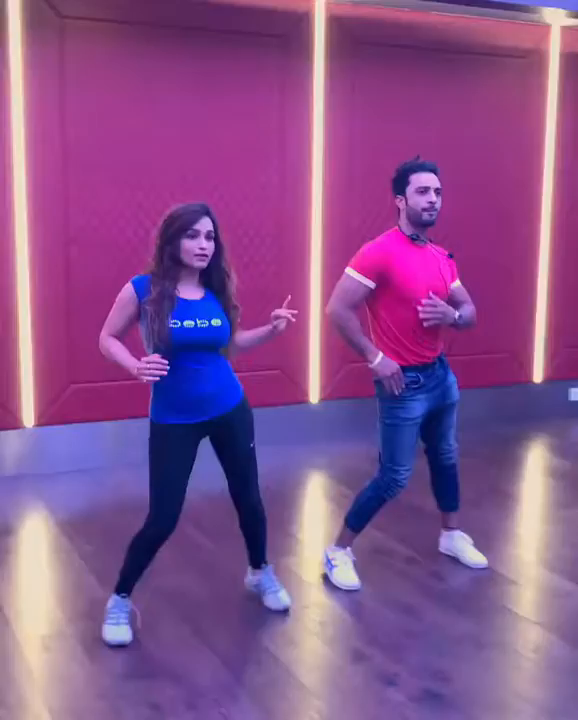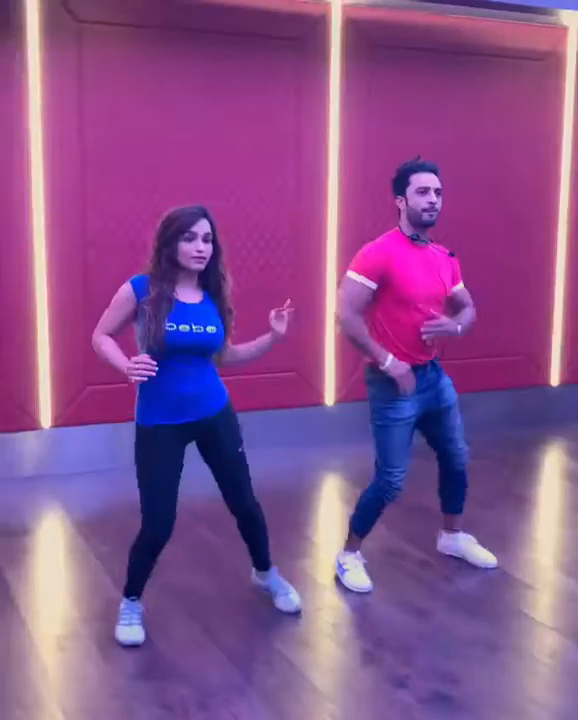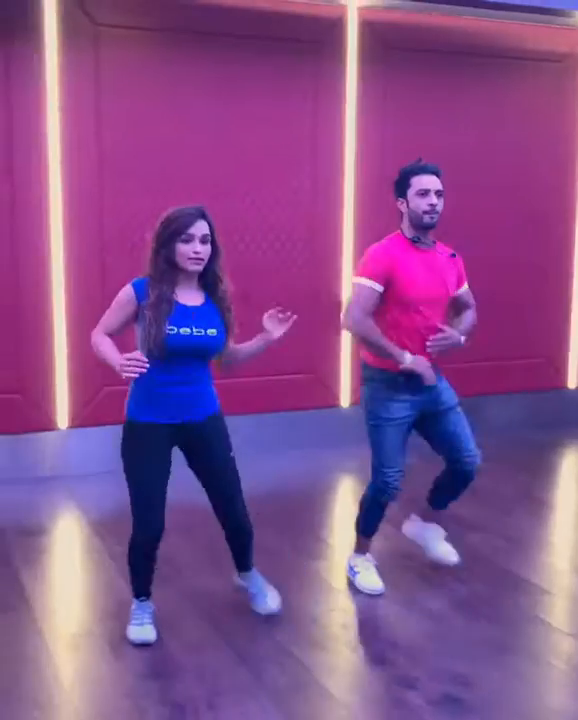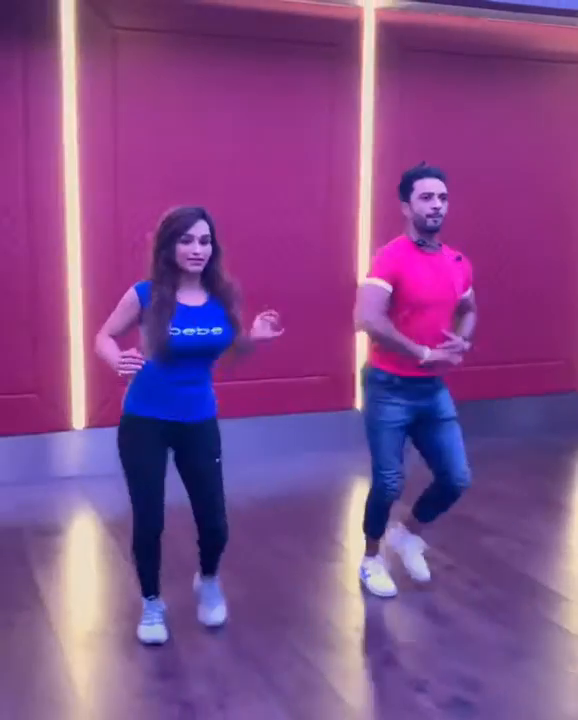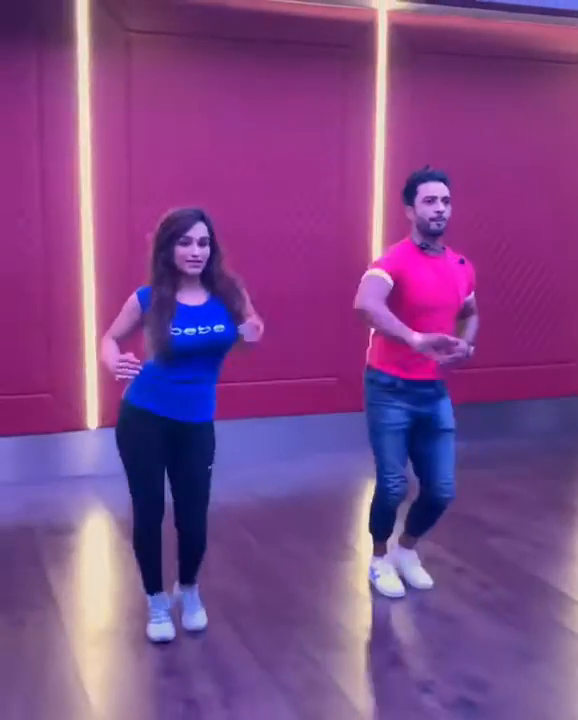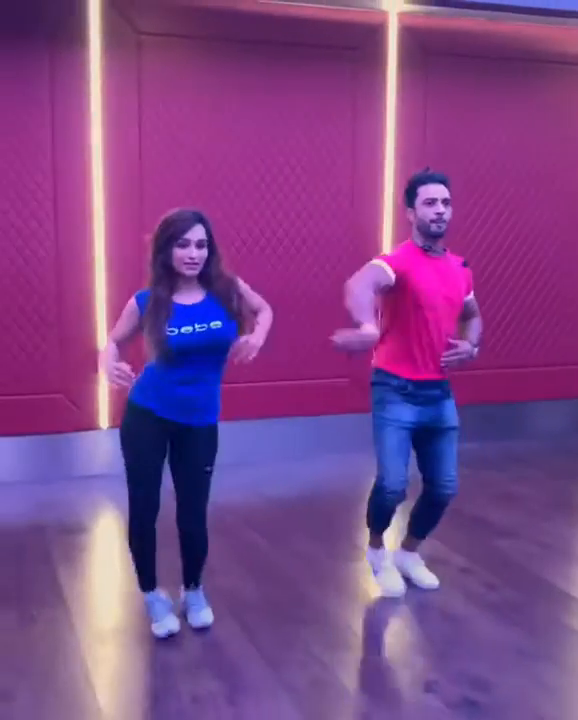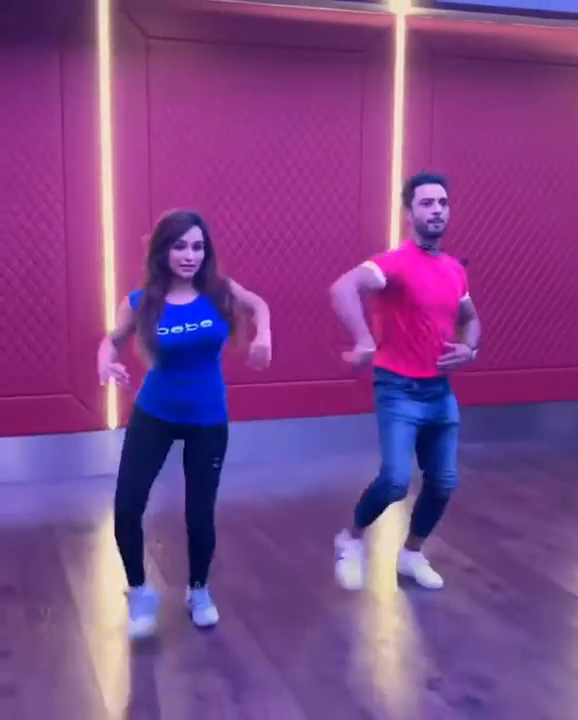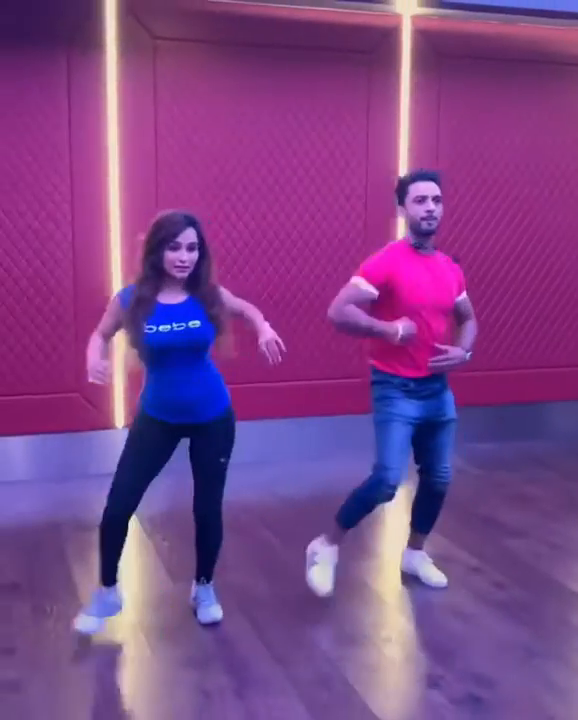
dt=0.1s
person 1, frame 1
left shoulder: (218, 293)
right shoulder: (142, 290)
right elbow: (108, 338)
left wrist: (271, 327)
right wrist: (133, 364)
left hip: (230, 410)
right hip: (173, 420)
left knee: (248, 499)
right knee: (162, 520)
left ankle: (261, 574)
right ankle: (119, 602)
person 1, frame 2
left shoulder: (215, 297)
right shoulder: (140, 290)
right elbow: (101, 335)
left wrist: (273, 335)
right wrist: (126, 365)
left hip: (214, 416)
right hip: (159, 423)
left knee: (244, 503)
right knee: (157, 524)
left ankle: (266, 575)
right ankle: (130, 604)
person 1, frame 3
left shoulder: (217, 299)
right shoulder: (141, 293)
left elbow: (228, 356)
right elbow: (99, 334)
left wrist: (268, 339)
right wrist: (118, 361)
left hip: (204, 420)
right hip: (148, 425)
left knee: (234, 512)
right knee: (149, 524)
left ankle: (248, 576)
right ankle: (141, 604)
person 1, frame 4
left shoulder: (222, 296)
right shoulder: (145, 295)
left elbow: (235, 349)
right elbow: (104, 337)
left wrist: (257, 335)
right wrist: (118, 360)
left hip: (198, 421)
right hip: (144, 421)
left knee: (213, 521)
right knee: (149, 520)
left ankle: (208, 583)
right ankle: (151, 604)
person 1, frame 5
left shoulder: (227, 291)
right shoulder: (147, 299)
left elbow: (248, 321)
right elbow: (110, 338)
left wrist: (252, 331)
right wrist: (115, 361)
left hip: (196, 420)
right hip: (143, 415)
left knee: (192, 519)
right knee: (148, 513)
left ankle: (188, 591)
right ankle: (155, 601)
person 1, frame 6
left shoulder: (228, 290)
right shoulder: (147, 301)
left elbow: (262, 309)
right elbow: (113, 341)
left wrist: (256, 335)
right wrist: (111, 364)
left hip: (200, 422)
right hip: (148, 415)
left knee: (193, 519)
right knee: (143, 510)
left ankle: (193, 593)
right ankle: (154, 597)
person 1, frame 7
left shoulder: (219, 291)
right shoulder: (141, 301)
left elbow: (258, 302)
right elbow: (112, 340)
left wrist: (262, 335)
right wrist: (106, 364)
left hip: (207, 421)
right hip: (153, 416)
left knee: (200, 513)
right knee: (127, 506)
left ankle: (198, 591)
right ankle: (140, 592)
person 1, frame 8
left shoulder: (209, 295)
right shoulder: (132, 299)
left elbow: (248, 309)
right elbow: (101, 333)
left wrist: (264, 330)
right wrist: (94, 359)
left hip: (213, 418)
right hip: (158, 418)
left knee: (208, 509)
right knee: (118, 505)
left ankle: (204, 588)
right ankle: (107, 593)
person 2, frame 1
left shoulder: (443, 258)
right shoulder: (379, 253)
left elbow: (469, 312)
right elbow: (338, 309)
left wrist: (453, 314)
right wrist: (375, 358)
left hip: (439, 374)
right hip: (400, 381)
left knee: (445, 458)
right knee: (393, 478)
left ankle: (451, 536)
right ankle: (338, 552)
person 2, frame 2
left shoulder: (445, 258)
right shoulder: (378, 254)
left elbow: (468, 308)
right elbow: (347, 313)
left wrist: (455, 326)
right wrist: (386, 362)
left hip: (434, 376)
right hip: (396, 383)
left knee: (455, 459)
right knee: (390, 480)
left ankle: (452, 536)
right ankle: (349, 555)
person 2, frame 3
left shoulder: (451, 260)
right shoulder: (381, 257)
left elbow: (468, 309)
right elbow: (354, 321)
left wrist: (458, 336)
right wrist: (405, 358)
left hip: (433, 381)
right hip: (390, 385)
left knee: (467, 462)
right knee: (387, 480)
left ankle: (426, 523)
right ankle: (360, 558)
person 2, frame 4
left shoulder: (458, 263)
right shoulder: (390, 259)
left elbow: (469, 311)
right elbow: (367, 320)
left wrist: (461, 342)
right wrist: (423, 353)
left hip: (433, 388)
right hip: (389, 388)
left knee: (456, 479)
right knee: (388, 483)
left ankle: (406, 533)
right ankle: (371, 560)
person 2, frame 5
left shoulder: (461, 267)
right shoulder: (395, 261)
left elbow: (470, 315)
right elbow: (366, 302)
left wrist: (466, 343)
right wrist: (412, 337)
left hip: (435, 393)
right hip: (390, 391)
left knee: (441, 490)
right knee: (392, 487)
left ankle: (404, 550)
right ankle: (381, 558)
person 2, frame 6
left shoulder: (460, 269)
right shoulder: (398, 261)
left elbow: (472, 316)
right elbow: (358, 285)
left wrist: (470, 346)
right wrist: (368, 329)
left hip: (440, 394)
right hip: (396, 392)
left knee: (443, 488)
right knee: (392, 485)
left ankle: (409, 554)
right ankle: (377, 549)
person 2, frame 7
left shoulder: (455, 270)
right shoulder: (395, 263)
left elbow: (470, 320)
right elbow: (342, 290)
left wrist: (469, 349)
right wrist: (364, 340)
left hip: (441, 391)
right hip: (399, 390)
left knee: (442, 483)
right knee: (396, 479)
left ankle: (411, 553)
right ankle: (351, 538)
person 2, frame 8
left shoulder: (451, 268)
right shoulder: (385, 263)
left elbow: (467, 319)
right elbow: (339, 311)
left wrist: (463, 352)
right wrist: (388, 329)
left hip: (438, 389)
right hip: (395, 389)
left knee: (438, 480)
right knee: (387, 480)
left ankle: (415, 553)
right ankle: (327, 545)
